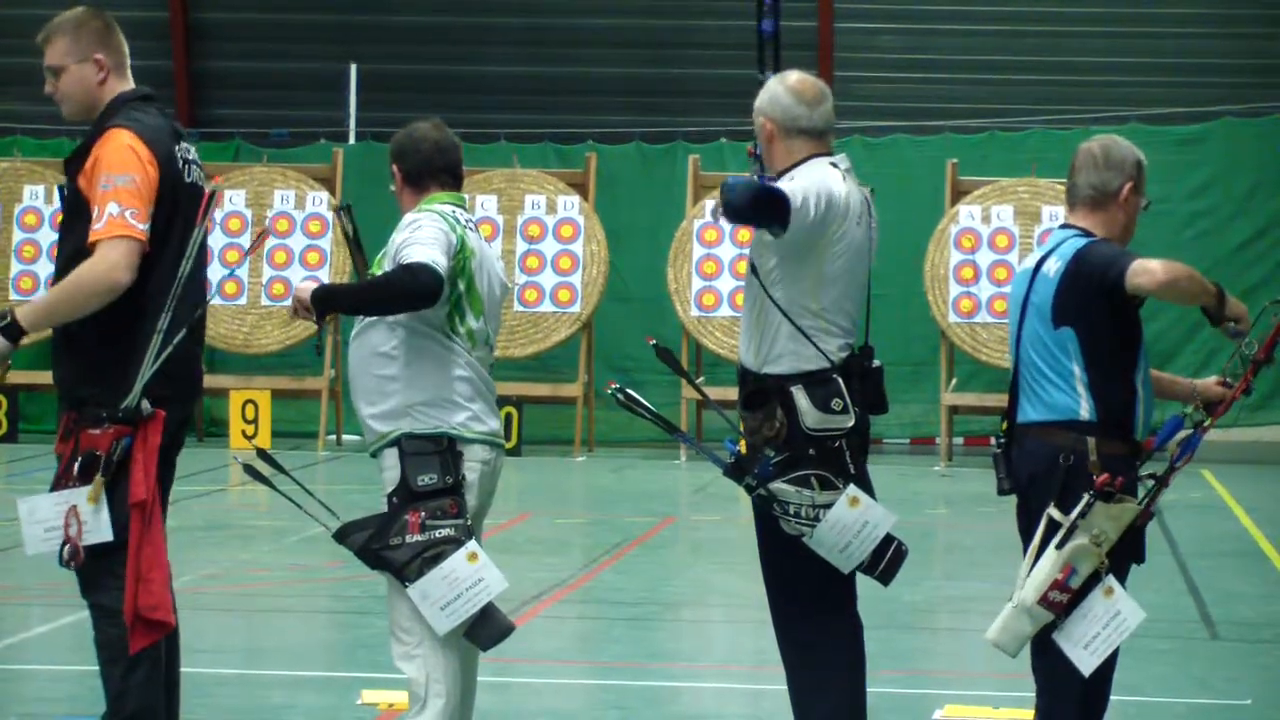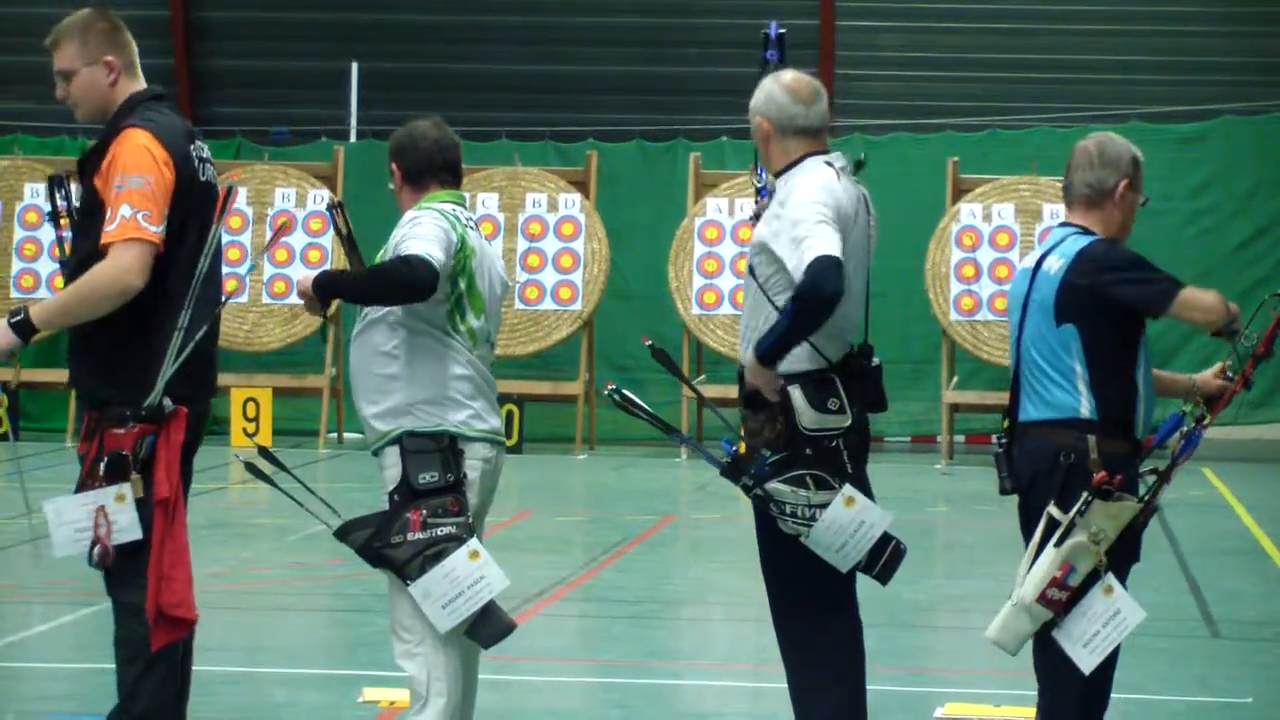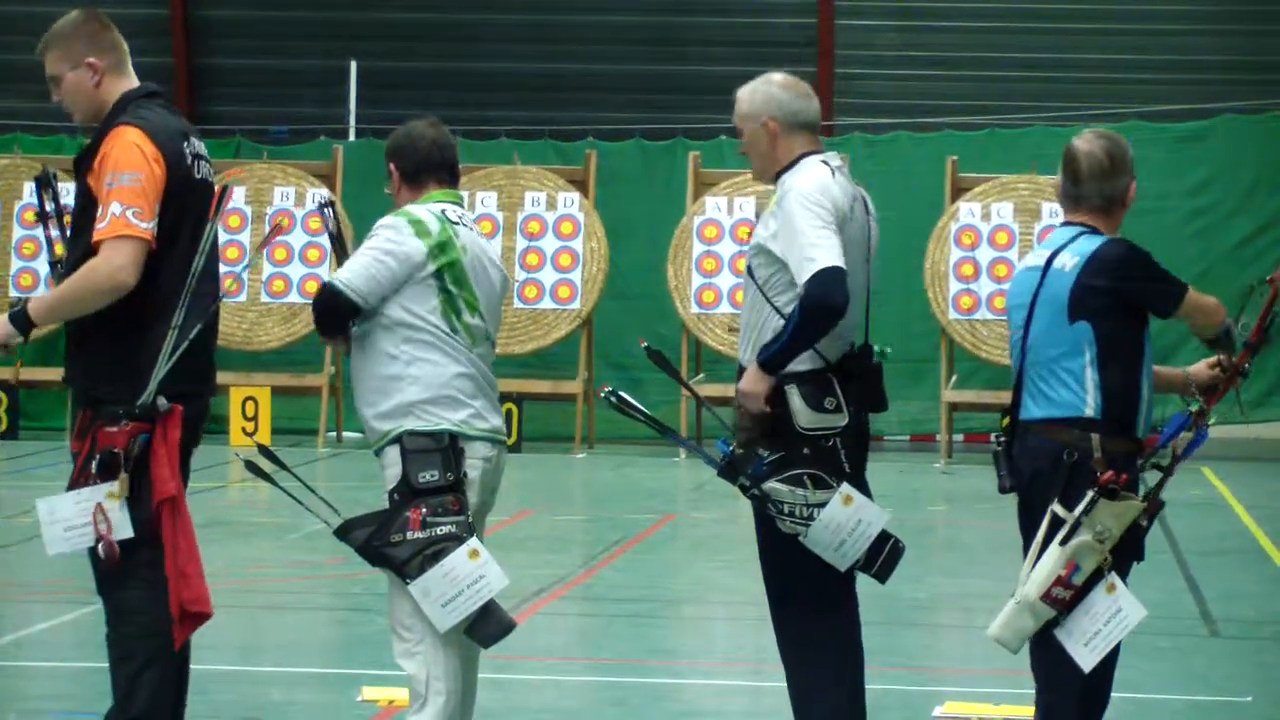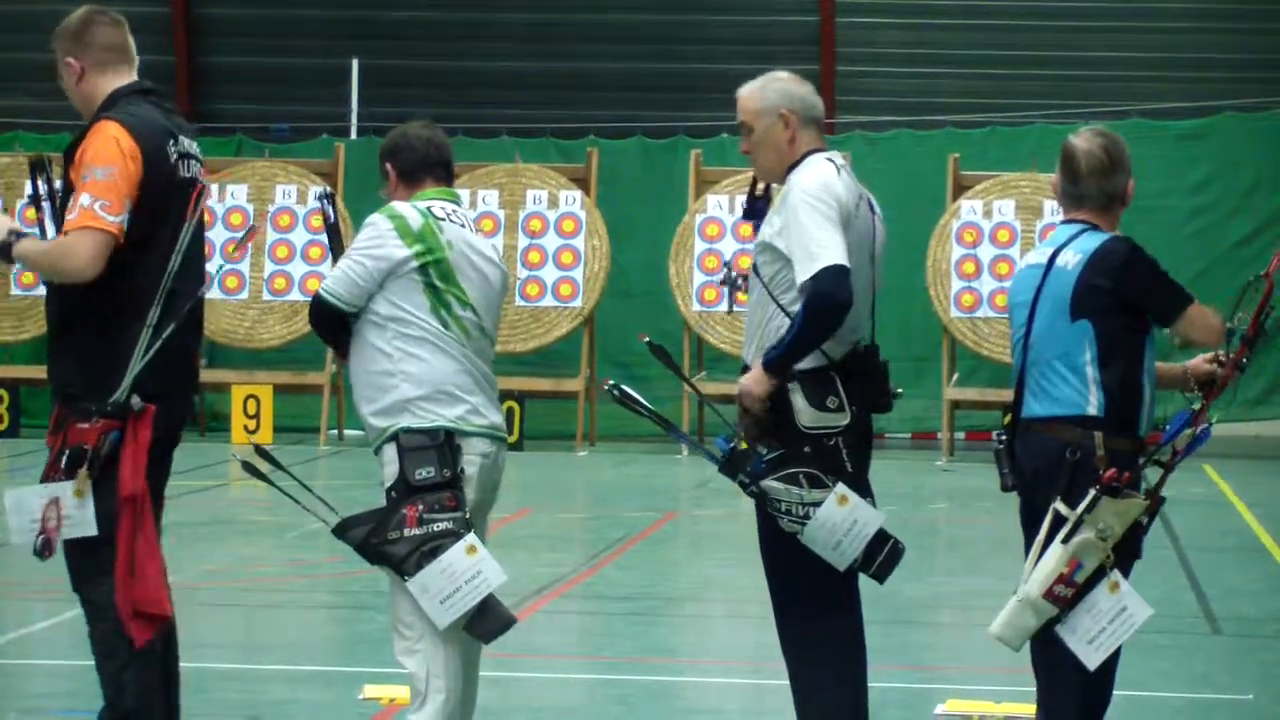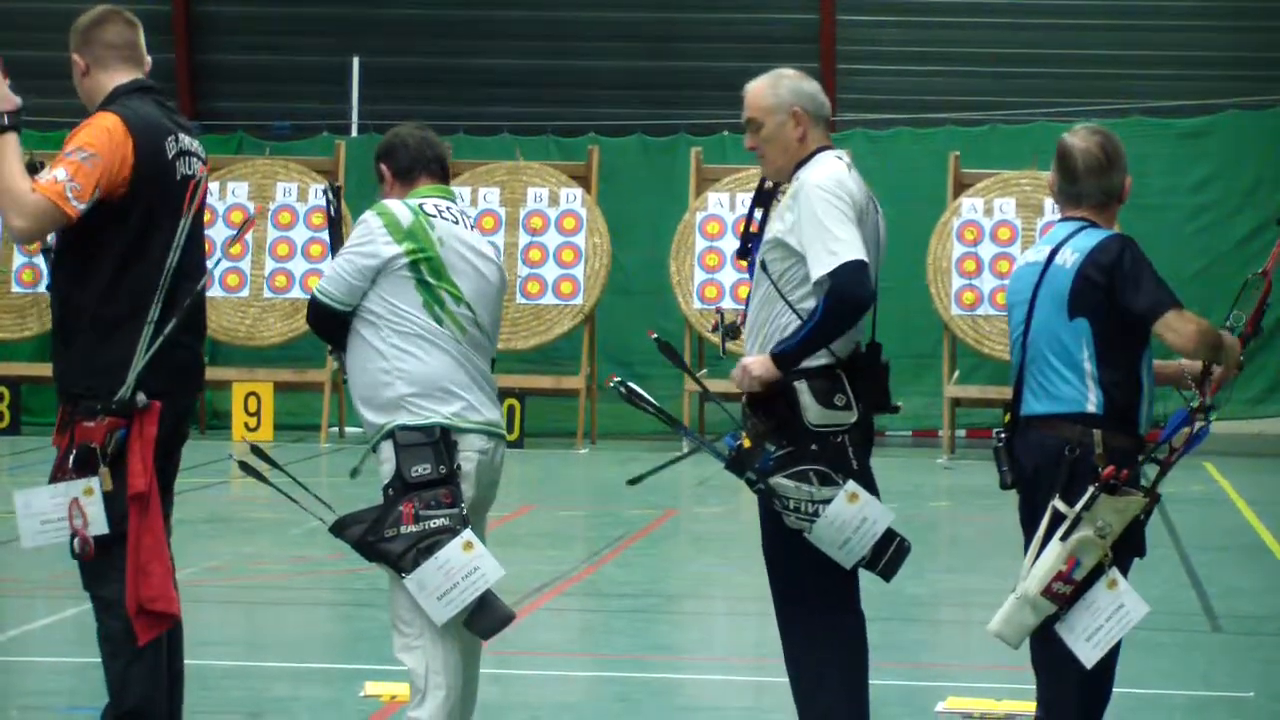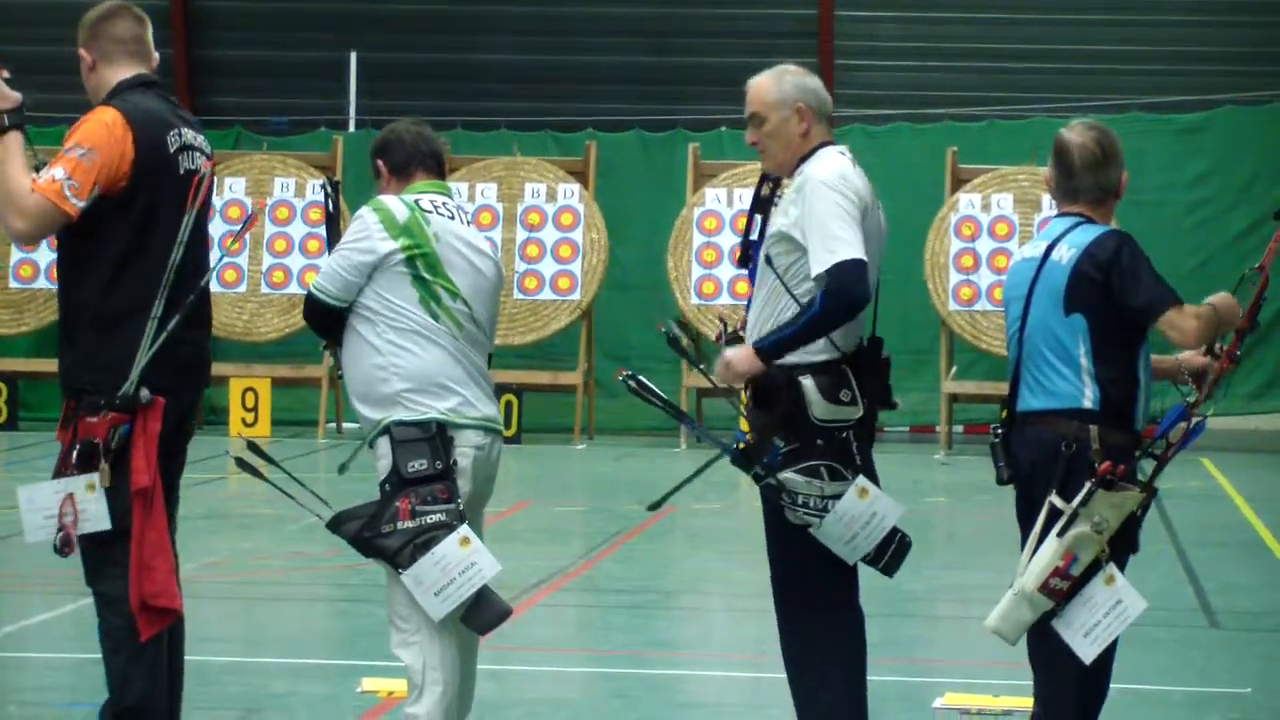
dt=0.4s
person 1, frame 1
left shoulder: (121, 142)
right shoulder: (166, 135)
left elbow: (113, 267)
left hip: (120, 394)
right hip: (153, 387)
left knee: (114, 575)
right knee: (138, 566)
person 1, frame 2
left shoulder: (137, 143)
right shoulder: (178, 135)
left elbow: (126, 271)
right wrist: (85, 228)
left hip: (140, 395)
right hip: (163, 387)
left knee: (138, 573)
right knee: (152, 567)
person 1, frame 3
left shoulder: (129, 140)
right shoulder: (176, 133)
left elbow: (119, 268)
right wrist: (74, 243)
left hip: (132, 393)
right hip: (164, 385)
left knee: (129, 570)
right knee: (147, 563)
person 1, frame 4
left shoulder: (113, 136)
right shoulder: (176, 134)
left elbow: (81, 259)
right wrist: (73, 199)
left hip: (111, 389)
right hip: (157, 380)
left knee: (106, 568)
right knee: (132, 560)
person 1, frame 5
left shoulder: (111, 129)
right shoulder: (179, 135)
left hip: (116, 384)
right hip: (164, 377)
left knee: (117, 567)
right knee: (143, 558)
person 1, frame 6
left shoulder: (111, 123)
right shoulder: (187, 131)
left hip: (121, 379)
right hip: (173, 372)
left knee: (120, 561)
right knee: (148, 552)
person 2, frame 1
left shoulder: (814, 185)
right shoulder: (841, 184)
left elbow: (757, 201)
left wrist: (734, 191)
left hip: (801, 416)
right hip: (820, 407)
left knee: (810, 593)
right knee: (814, 590)
person 2, frame 2
left shoulder: (807, 190)
right shoulder: (840, 184)
left elbow: (823, 286)
left wrist: (764, 355)
left hip: (801, 414)
right hip: (818, 405)
left knee: (809, 592)
right knee: (817, 589)
person 2, frame 3
left shoulder: (804, 187)
right shoulder: (841, 185)
left elbow: (826, 297)
left wrist: (762, 368)
left hip: (803, 414)
right hip: (826, 407)
left knee: (807, 590)
right knee: (818, 587)
person 2, frame 4
left shoulder: (810, 184)
right shoulder: (845, 184)
left elbow: (830, 296)
left wrist: (769, 369)
left hip: (806, 413)
right hip: (829, 405)
left knee: (809, 589)
right knee: (819, 586)
person 2, frame 5
left shoulder: (820, 183)
right shoulder: (828, 181)
left elbow: (850, 292)
left wrist: (776, 359)
left hip: (812, 413)
right hip: (818, 408)
left knee: (813, 588)
right knee: (814, 585)
person 2, frame 6
left shoulder: (826, 177)
right shoulder: (822, 178)
left elbow: (846, 288)
left wrist: (759, 350)
left hip: (815, 408)
right hip: (812, 404)
left knee: (814, 583)
right knee: (812, 580)
person 3, frame 1
left shoulder: (429, 223)
right shoulder: (478, 243)
left elbow: (420, 285)
left wrist: (324, 297)
right hip: (464, 445)
left knee: (424, 616)
person 3, frame 2
left shoulder: (430, 219)
right shoulder: (478, 241)
left elbow: (413, 278)
left wrist: (323, 284)
right hip: (466, 443)
left knee: (425, 615)
person 3, frame 3
left shoulder: (411, 226)
right shoulder: (481, 245)
left elbow: (333, 306)
left wrist: (344, 332)
right wrist: (378, 329)
right hip: (472, 443)
left knee: (423, 615)
person 3, frame 4
left shoulder: (397, 222)
right shoulder: (483, 245)
left elbow: (326, 313)
left wrist: (361, 345)
right hip: (476, 441)
left knee: (424, 612)
person 3, frame 5
left shoulder: (389, 220)
right shoulder: (482, 245)
left elbow: (323, 313)
left wrist: (365, 342)
right hip: (477, 439)
left knee: (424, 612)
person 3, frame 6
left shoulder: (385, 215)
right shoulder: (478, 239)
left elbow: (319, 308)
left wrist: (361, 337)
right hip: (474, 433)
left knee: (421, 607)
person 4, frame 1
left shoulder: (1047, 260)
right shoulder: (1090, 260)
right elbow: (1160, 275)
left wrist: (1191, 390)
right wrist: (1220, 301)
left hip: (1049, 458)
right hip: (1084, 465)
left knee: (1065, 611)
person 4, frame 2
left shoulder: (1041, 261)
right shoulder: (1098, 259)
right elbow: (1207, 311)
left wrist: (1189, 385)
right wrist: (1226, 311)
left hip: (1046, 455)
right hip: (1085, 462)
person 4, frame 3
left shoulder: (1032, 265)
right shoulder: (1111, 259)
right elbow: (1208, 316)
left wrist: (1183, 380)
right wrist: (1221, 331)
left hip: (1041, 453)
right hip: (1087, 461)
person 4, frame 4
left shoulder: (1034, 263)
right shoulder: (1113, 257)
right elbow: (1207, 330)
left wrist: (1182, 374)
right wrist: (1191, 352)
left hip: (1042, 450)
right hip: (1089, 458)
person 4, frame 5
left shoulder: (1032, 259)
right shoulder: (1110, 253)
right elbow: (1184, 333)
left wrist: (1181, 373)
right wrist: (1220, 343)
left hip: (1040, 446)
right hip: (1089, 456)
person 4, frame 6
left shoulder: (1029, 254)
right shoulder: (1106, 249)
right elbow: (1187, 328)
left wrist: (1176, 367)
right wrist: (1220, 310)
left hip: (1037, 442)
right hip: (1085, 451)
